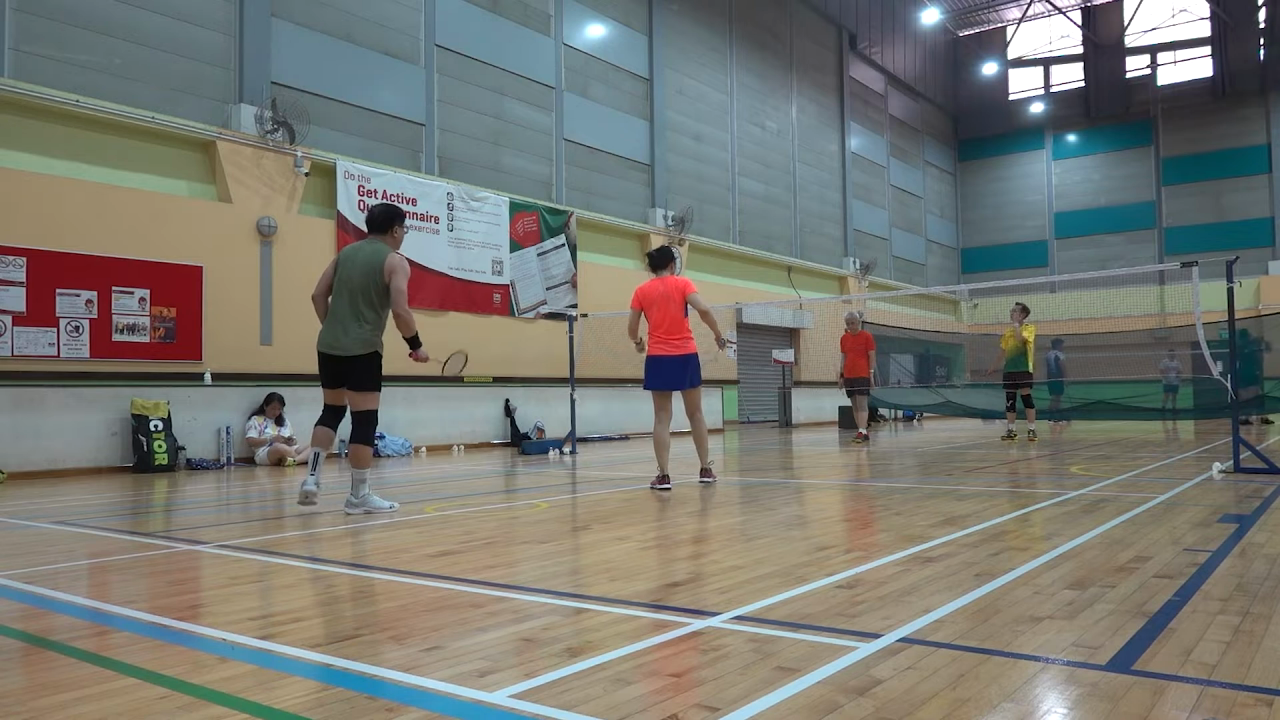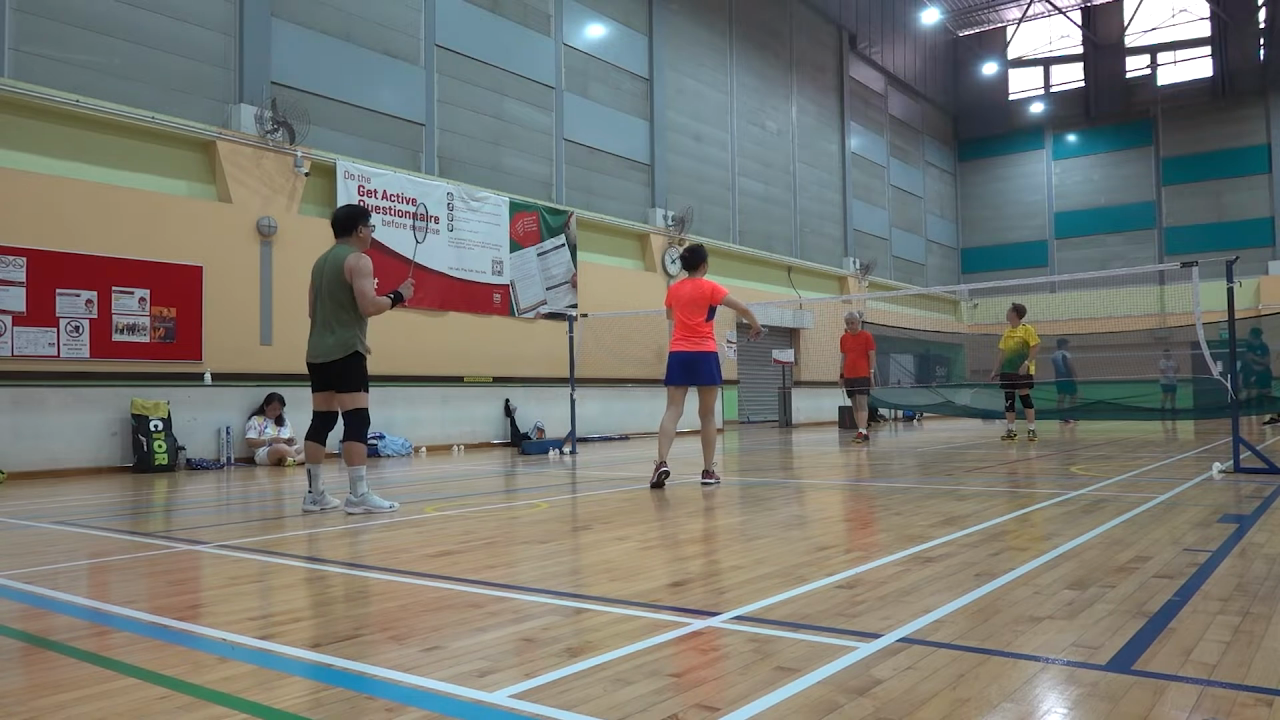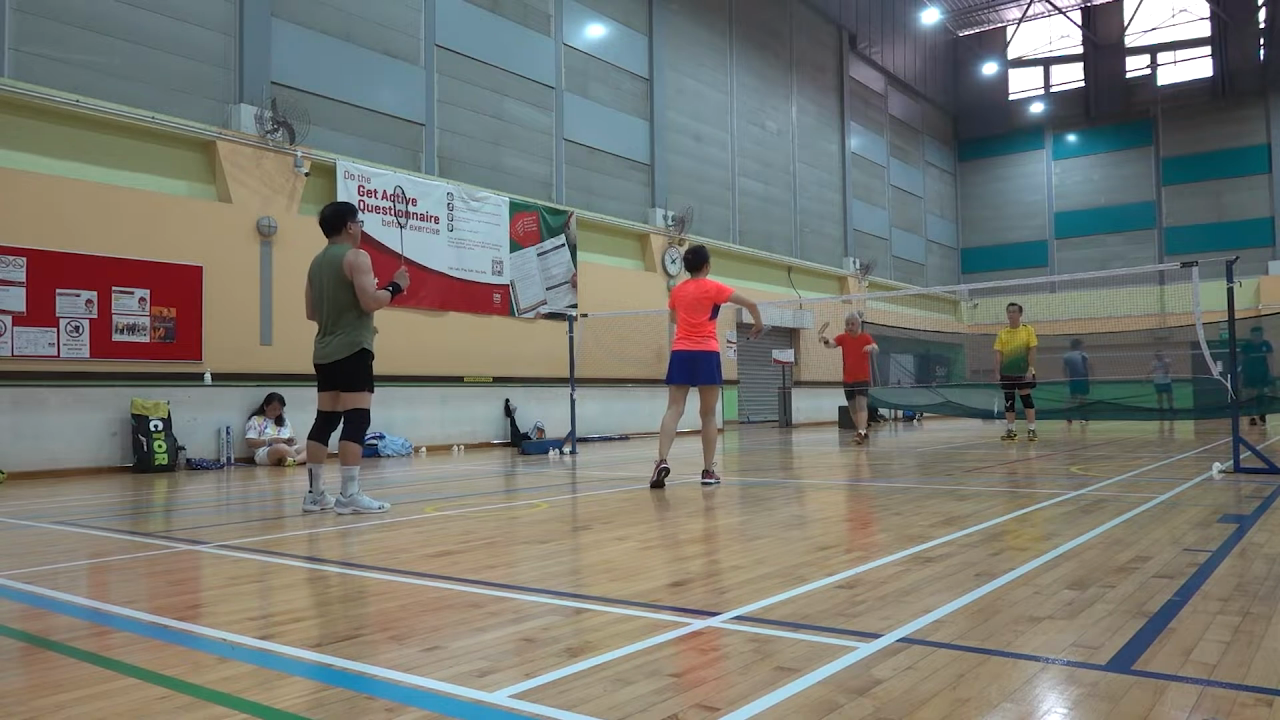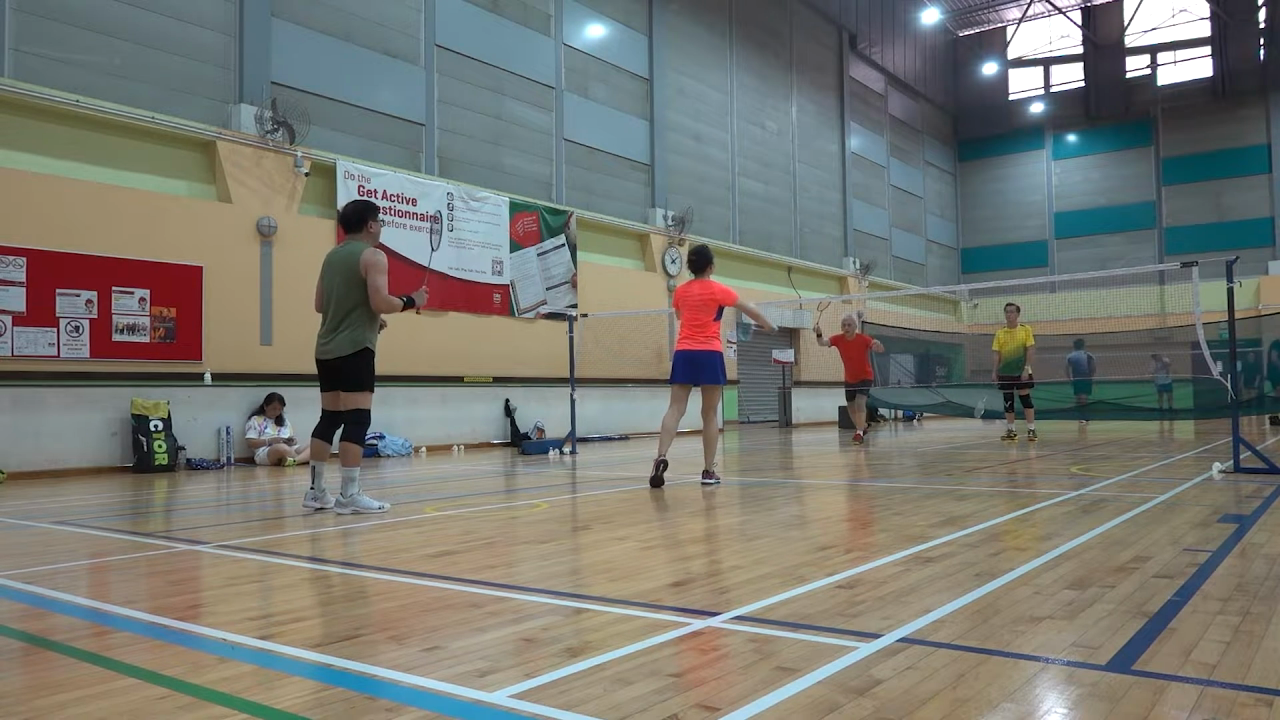
dt=0.7s
person 1, frame 1
left shoulder: (346, 253)
right shoulder: (395, 262)
left elbow: (318, 295)
right elbow: (400, 311)
right wrist: (415, 346)
left hip: (329, 346)
right hip: (363, 350)
left knee: (331, 412)
right knee: (365, 421)
left ankle: (312, 477)
right ankle: (359, 496)
person 1, frame 2
left shoulder: (321, 261)
right shoulder: (358, 261)
right elbow: (368, 306)
right wrist: (399, 296)
left hip: (318, 353)
right hip: (346, 353)
left knee: (322, 421)
right knee: (357, 421)
left ankle: (314, 493)
right ankle: (359, 495)
person 1, frame 3
left shoulder: (316, 262)
right shoulder: (356, 257)
left elbow: (311, 312)
right elbow: (370, 301)
right wrist: (396, 286)
left hip: (325, 352)
right hip: (353, 350)
left knee: (325, 420)
right knee: (356, 420)
left ankle: (315, 493)
right ankle: (349, 495)
person 1, frame 4
left shoulder: (331, 257)
right shoulder: (373, 256)
right elbow: (380, 302)
right wrist: (411, 301)
left hip: (327, 350)
right hip: (354, 349)
left knee: (329, 418)
right knee: (356, 420)
left ankle: (316, 490)
right ankle: (349, 495)
person 2, frame 1
left shoulder: (641, 291)
right shoulder: (682, 283)
left elbow: (632, 327)
right elbow: (704, 310)
left wrist: (638, 342)
right wrist: (718, 335)
left hip: (657, 358)
right hip: (685, 355)
left knee: (662, 418)
right knee: (695, 414)
left ankle: (663, 475)
right ankle: (706, 469)
person 2, frame 2
left shoulder: (673, 289)
right shoulder: (709, 288)
right elbow: (742, 308)
right wrist: (756, 327)
left hip: (678, 355)
right hip: (704, 355)
left knee: (673, 411)
right knee: (707, 415)
left ankle: (662, 463)
right ankle: (708, 471)
person 2, frame 3
left shoulder: (677, 290)
right shoulder: (713, 288)
right elbow: (750, 303)
right wrist: (759, 324)
left hip: (680, 354)
right hip: (706, 354)
left knee: (674, 410)
right knee: (708, 414)
left ankle: (662, 461)
right ankle: (708, 471)
person 2, frame 4
left shoulder: (680, 291)
right shoulder: (718, 290)
right elbow: (751, 311)
right wrist: (769, 325)
left hip: (683, 354)
right hip: (709, 355)
left knee: (675, 409)
right knee: (709, 415)
left ankle: (661, 456)
right ankle: (708, 471)
